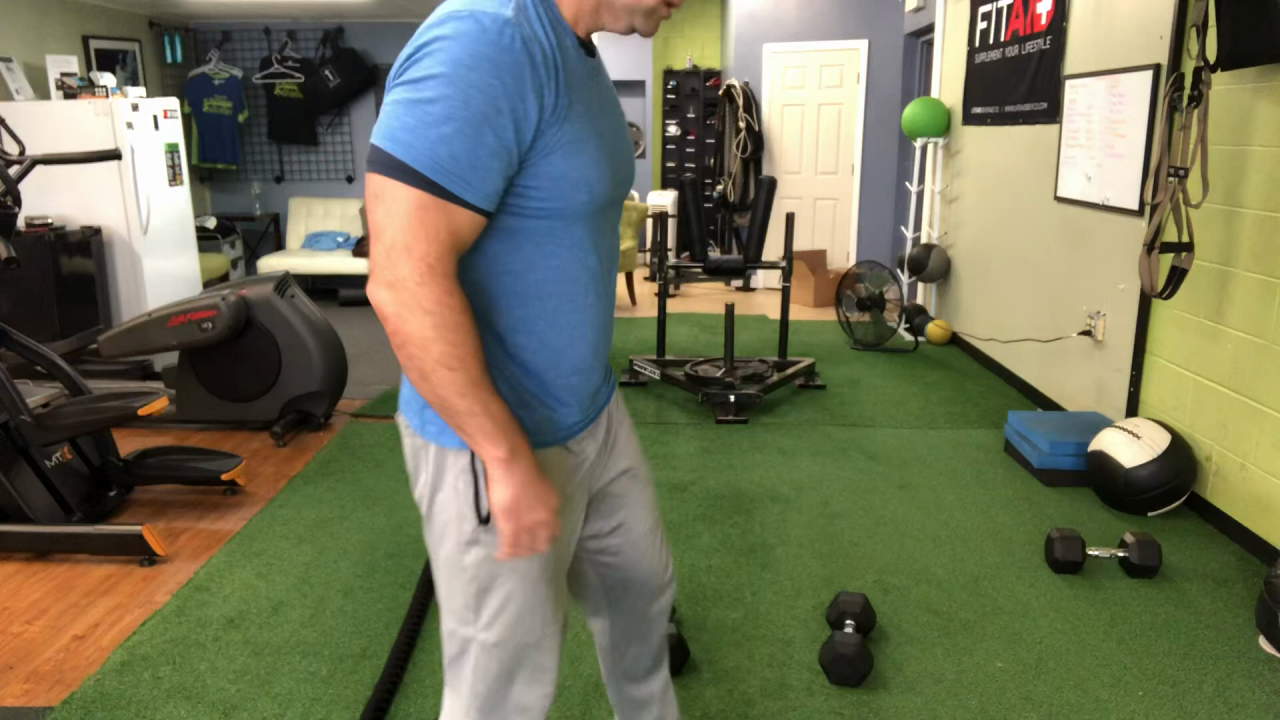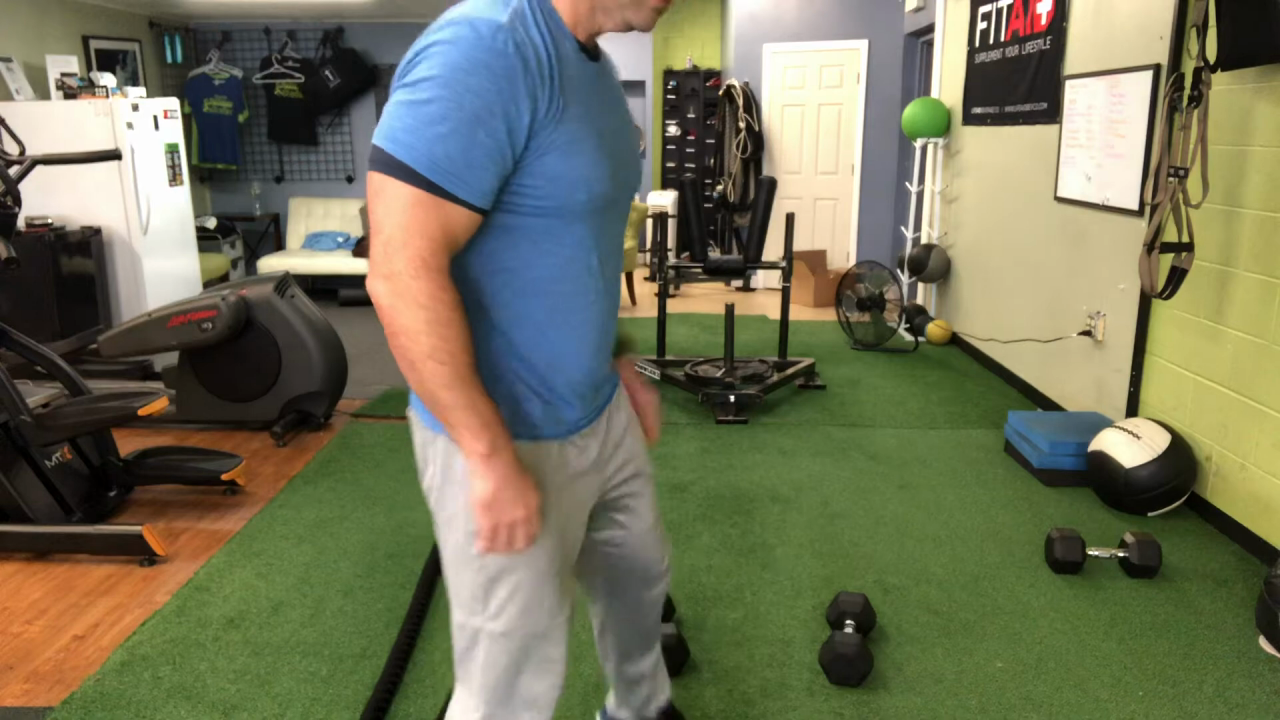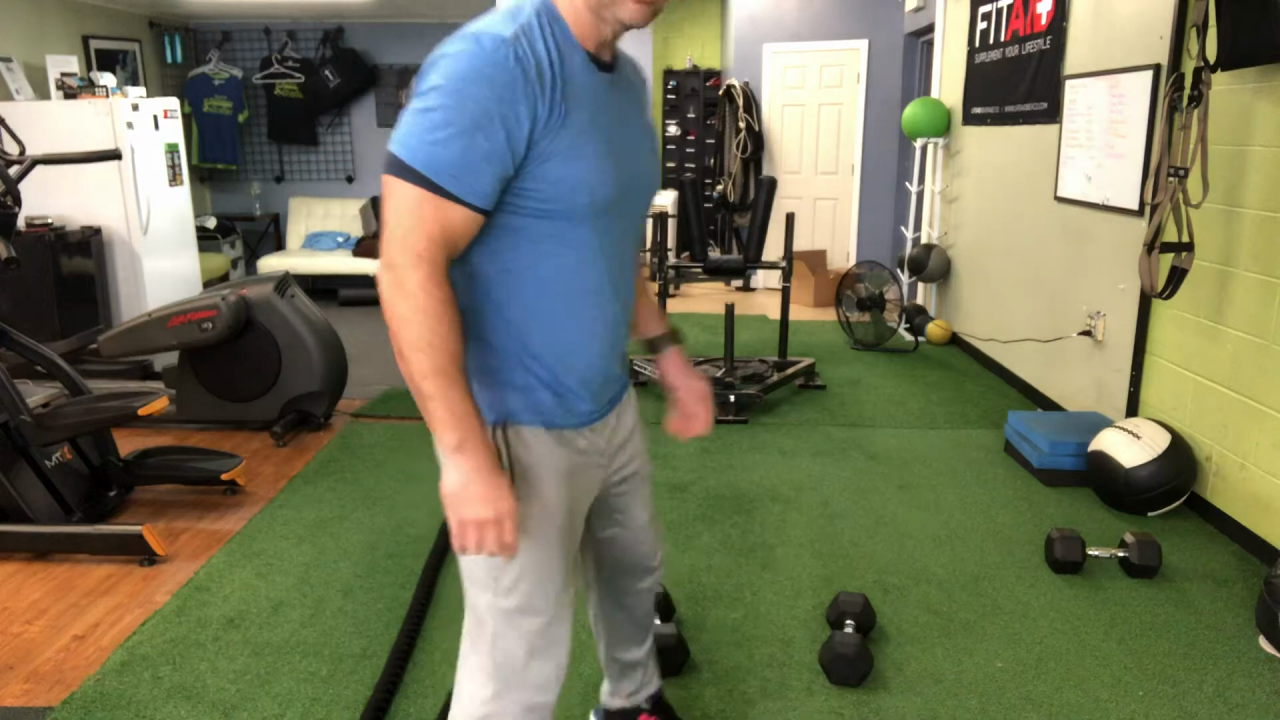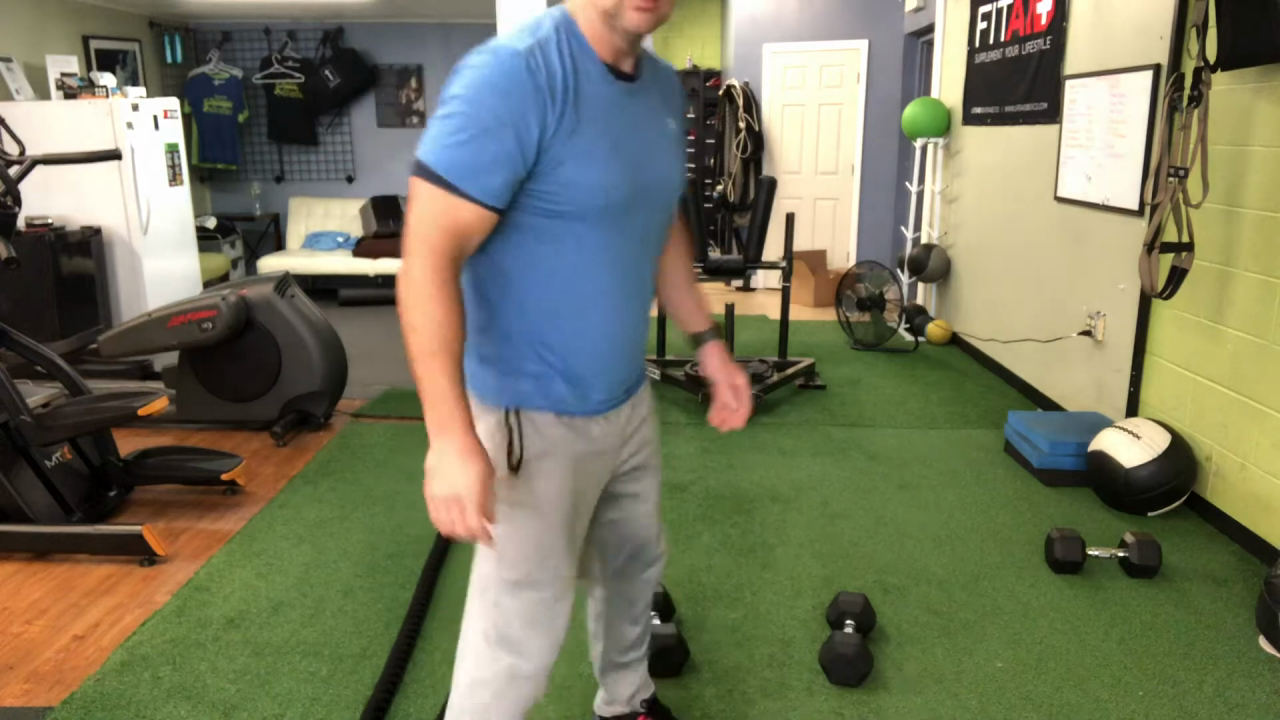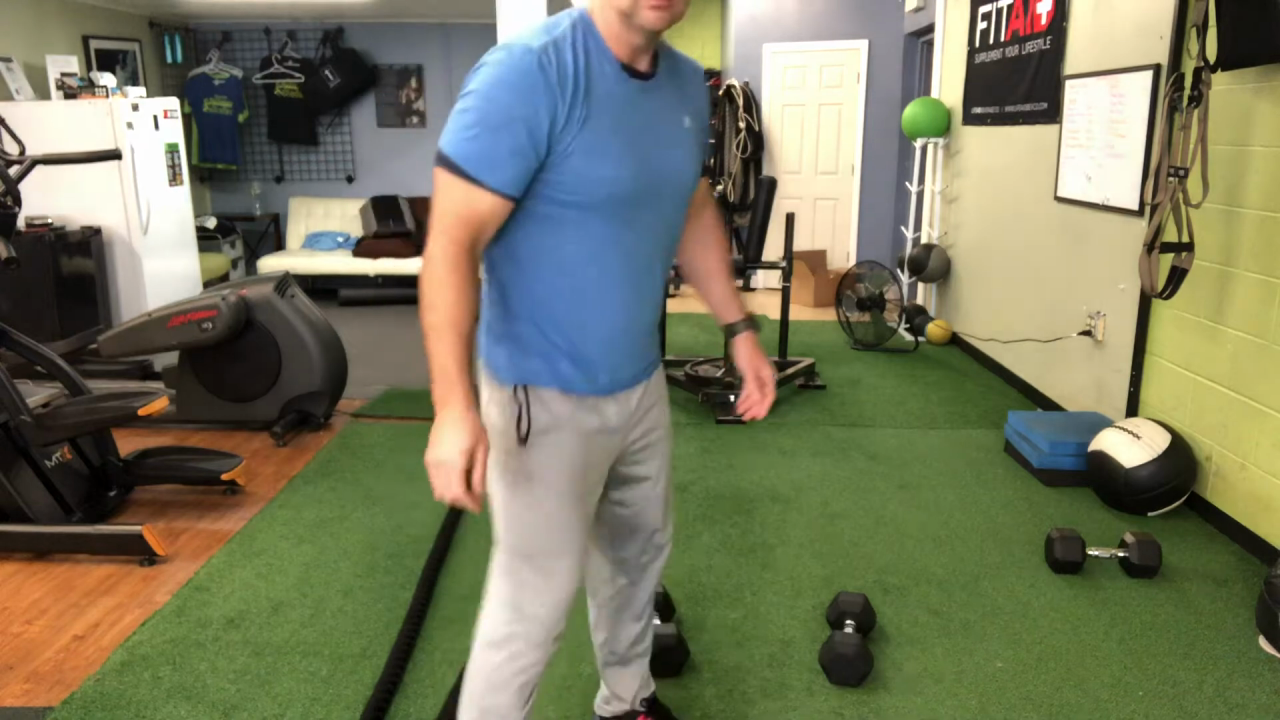
dt=0.1s
person 1, frame 1
left shoulder: (579, 58)
right elbow: (406, 277)
right wrist: (506, 457)
left hip: (593, 416)
right hip: (491, 440)
left knee: (643, 582)
person 1, frame 2
left shoulder: (592, 64)
right elbow: (402, 273)
left wrist: (615, 357)
right wrist: (491, 453)
left hip: (598, 411)
right hip: (500, 434)
left knee: (640, 574)
person 1, frame 3
left shoulder: (625, 79)
right shoulder: (492, 67)
right elbow: (411, 267)
left wrist: (665, 348)
right wrist: (463, 451)
left hip: (610, 407)
right hip: (517, 428)
left knee: (633, 571)
right knee: (521, 657)
person 1, frame 4
left shoulder: (663, 87)
right shoulder: (511, 78)
right elbow: (428, 261)
left wrist: (710, 343)
right wrist: (451, 439)
left hip: (625, 401)
right hip: (533, 417)
left knee: (634, 563)
right knee: (519, 633)
person 1, frame 5
left shoulder: (687, 87)
right shoulder: (528, 76)
right elbow: (452, 244)
left wrist: (741, 331)
right wrist: (455, 410)
left hip: (639, 383)
right hip: (544, 392)
left knee: (640, 549)
right knee: (537, 592)
